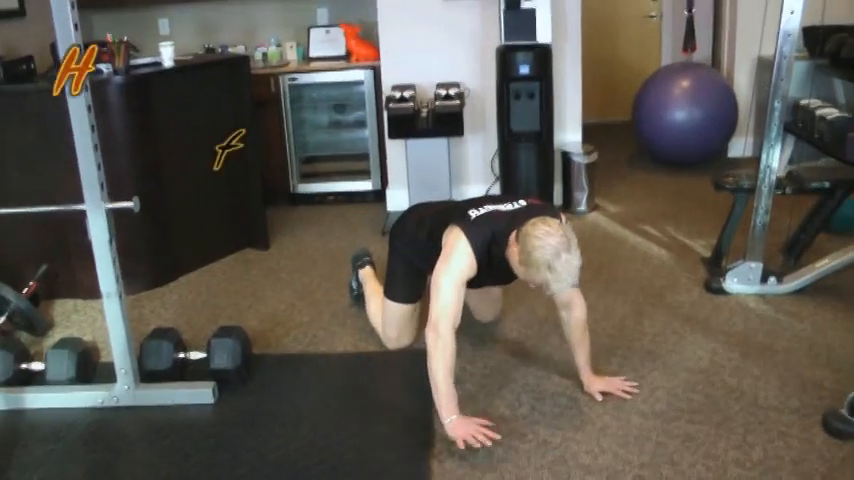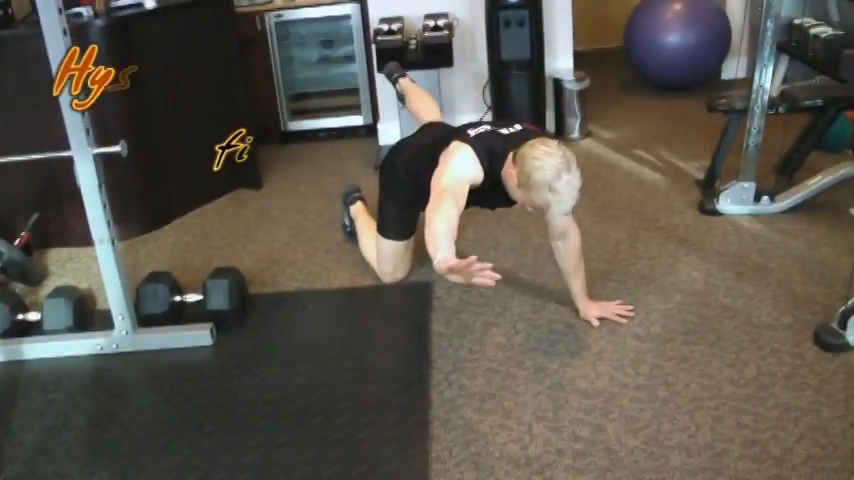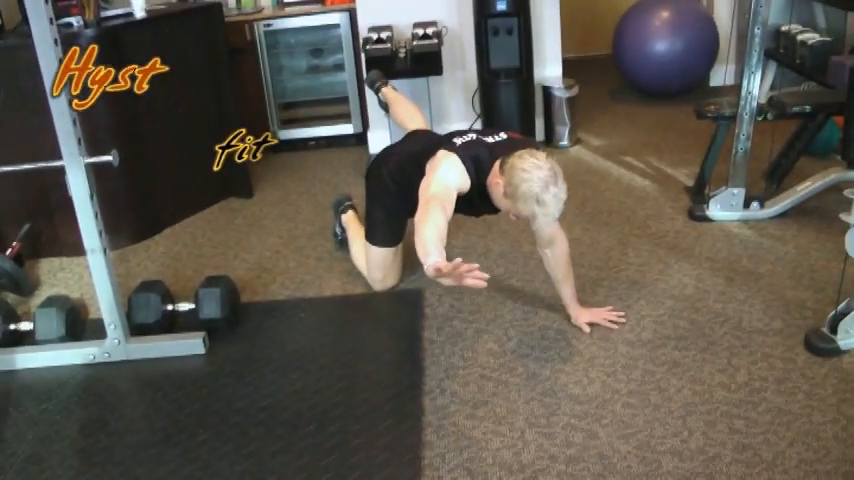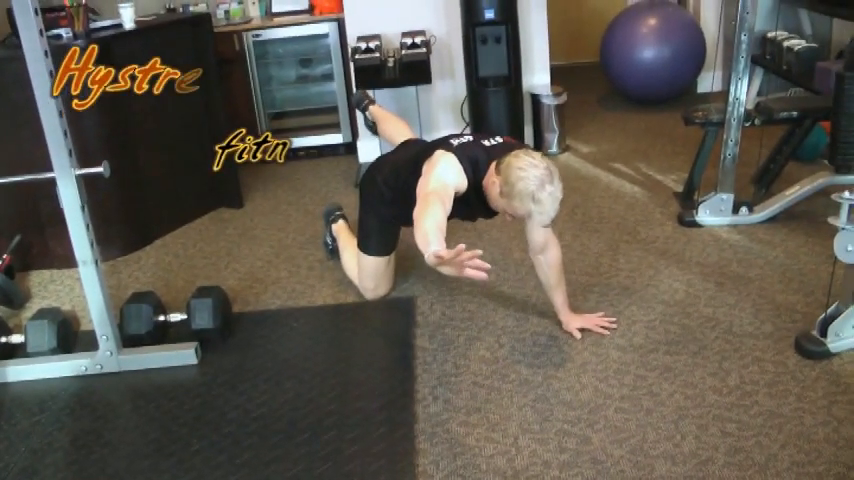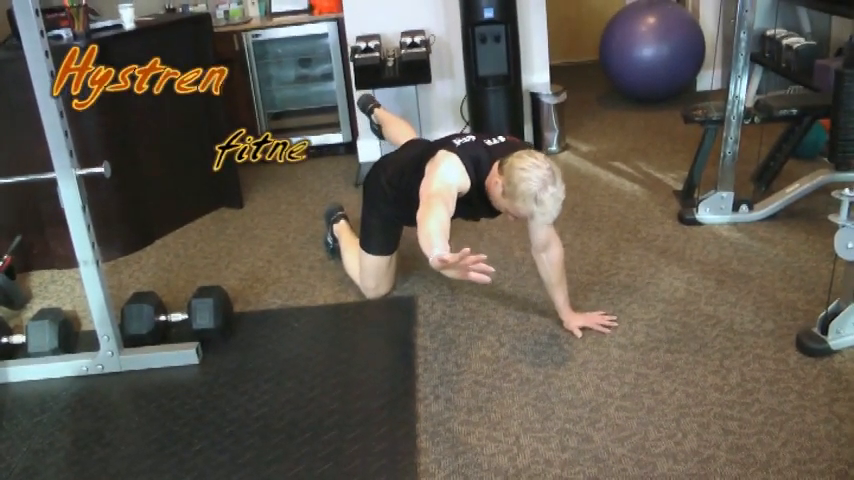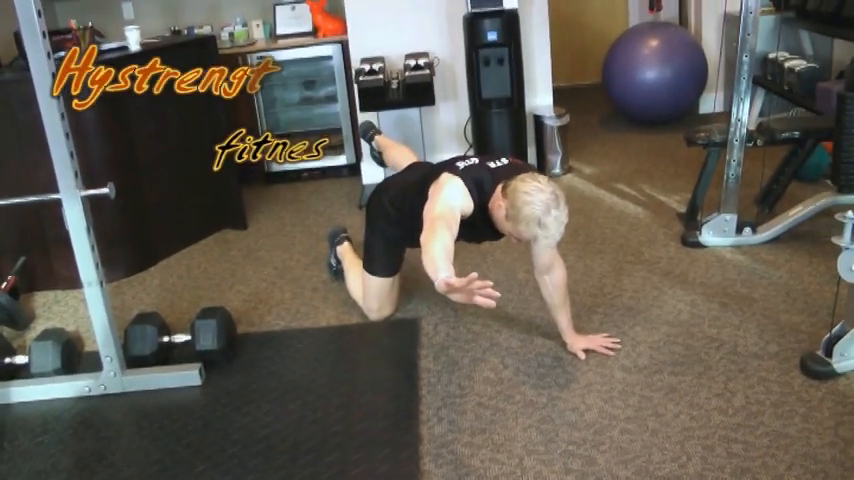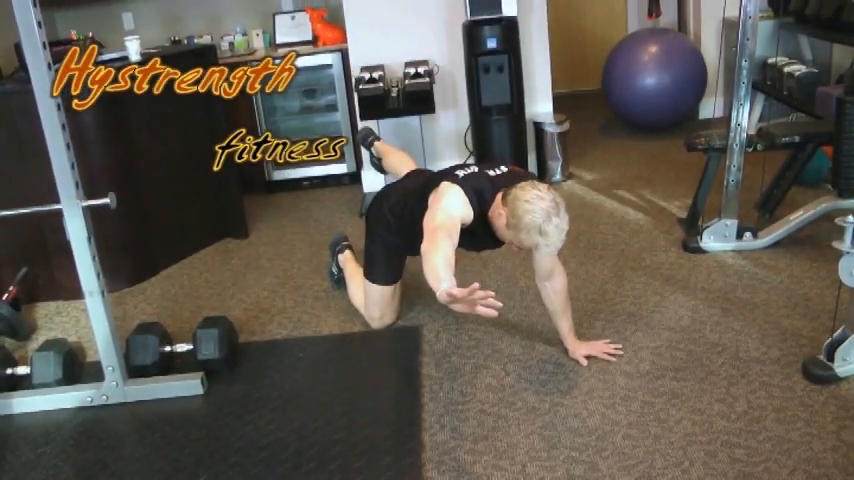
dt=0.7s
person 1, frame 1
left shoulder: (555, 231)
right shoulder: (464, 249)
left elbow: (571, 304)
right elbow: (439, 333)
left wrist: (587, 376)
right wrist: (451, 417)
right hip: (415, 236)
left knee: (488, 316)
right knee: (396, 339)
right ankle: (365, 270)
person 1, frame 2
left shoulder: (545, 158)
right shoulder: (465, 161)
left elbow: (564, 233)
right elbow: (443, 204)
left wrist: (583, 301)
right wrist: (444, 258)
right hip: (404, 172)
left knee: (434, 124)
right knee: (391, 274)
left ankle: (401, 81)
right ankle: (356, 207)
person 1, frame 3
left shoulder: (531, 167)
right shoulder: (452, 168)
left elbow: (551, 240)
right elbow: (431, 212)
left wrist: (574, 307)
right wrist: (434, 263)
left hip: (423, 149)
right hip: (391, 178)
left knee: (419, 131)
right knee: (382, 282)
left ankle: (383, 88)
right ankle: (347, 215)
person 1, frame 4
left shoulder: (525, 173)
right shoulder: (449, 168)
left elbow: (544, 247)
right elbow: (430, 207)
left wrist: (566, 314)
right wrist: (436, 252)
left hip: (414, 160)
right hip: (384, 189)
right knee: (374, 290)
left ankle: (370, 108)
right ankle: (337, 224)
person 1, frame 5
left shoulder: (527, 171)
right shoulder: (451, 169)
left elbow: (546, 246)
right elbow: (432, 210)
left wrist: (567, 312)
right wrist: (440, 255)
left hip: (418, 159)
right hip: (388, 187)
right knee: (375, 289)
left ankle: (375, 112)
right ankle: (339, 224)
person 1, frame 6
left shoulder: (532, 192)
right shoulder: (455, 191)
left elbow: (549, 268)
right elbow: (435, 234)
left wrist: (570, 334)
right wrist: (445, 280)
left hip: (421, 181)
right hip: (391, 210)
right knee: (378, 311)
left ankle: (376, 139)
right ankle: (342, 247)
person 1, frame 7
left shoulder: (531, 200)
right shoulder: (454, 200)
left elbow: (550, 275)
right elbow: (436, 244)
left wrist: (571, 341)
right wrist: (446, 290)
left hip: (421, 190)
right hip: (390, 217)
right knee: (380, 319)
left ankle: (375, 145)
right ankle: (344, 255)
